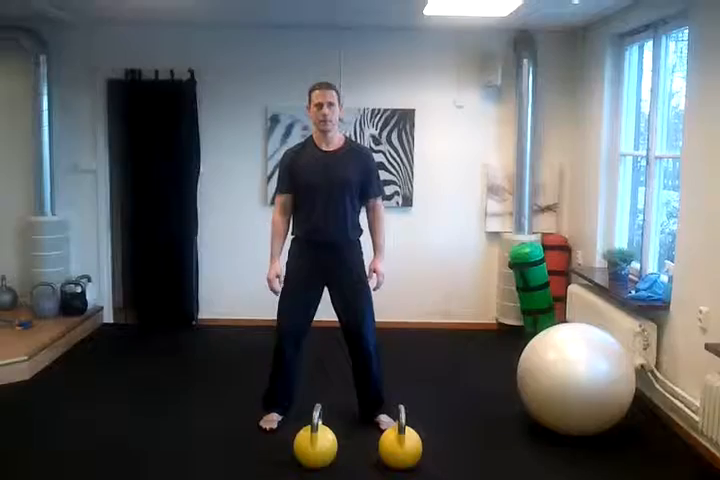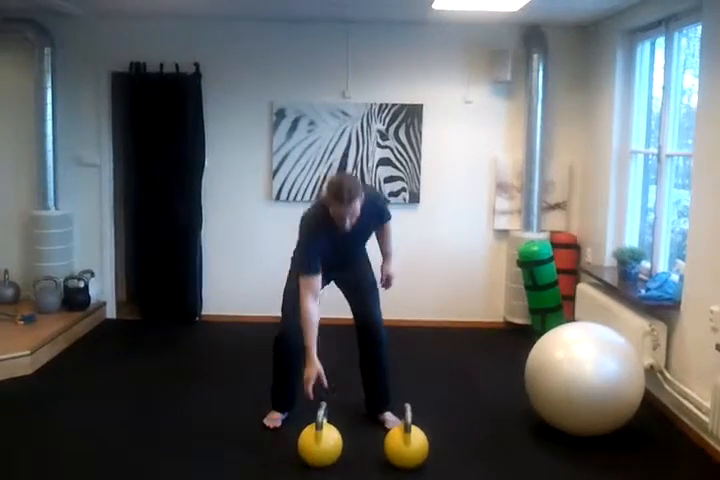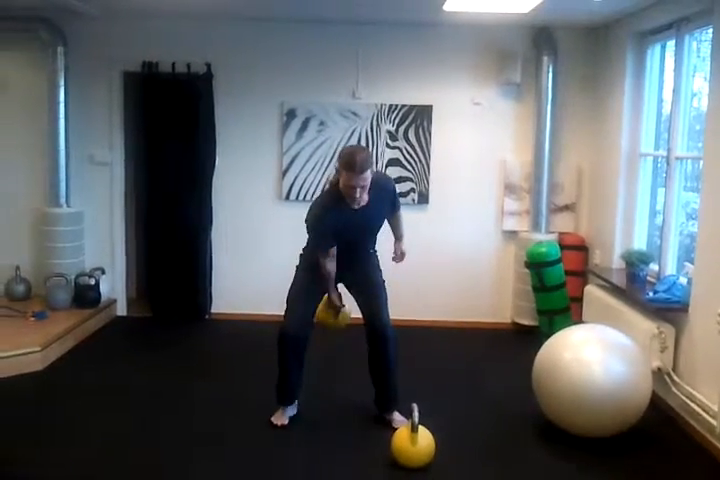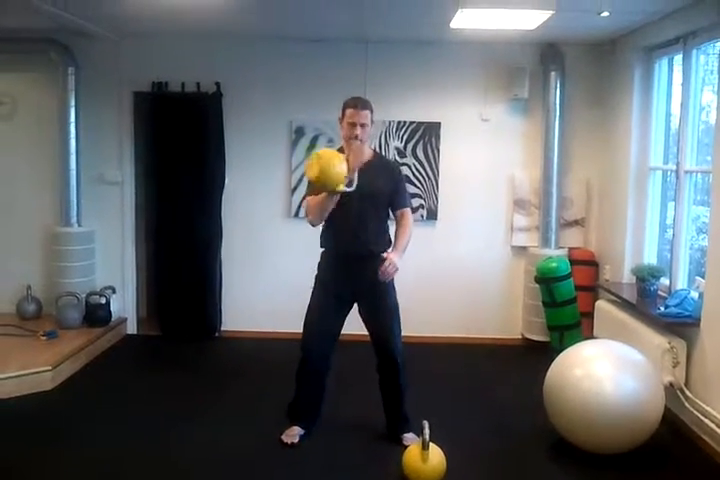
dt=1s
person 1, frame 1
left shoulder: (361, 157)
right shoulder: (294, 158)
left elbow: (374, 208)
right elbow: (282, 211)
left wrist: (379, 256)
right wrist: (275, 260)
left hip: (347, 256)
right hip: (304, 256)
left knee: (362, 334)
right knee: (289, 333)
left ankle: (373, 408)
right ankle: (276, 405)
person 1, frame 2
left shoulder: (375, 200)
right shoulder: (312, 224)
left elbow: (384, 224)
right elbow: (309, 297)
left wrist: (387, 260)
right wrist: (312, 359)
left hip: (354, 259)
right hip: (310, 268)
left knee: (372, 326)
right knee: (288, 332)
left ankle: (380, 407)
right ankle: (280, 405)
person 1, frame 3
left shoulder: (385, 186)
right shoulder: (323, 209)
left elbow: (394, 211)
right elbow: (326, 259)
left wrist: (400, 241)
right wrist: (332, 293)
left hip: (363, 260)
right hip: (319, 262)
left knee: (382, 328)
right knee: (292, 330)
left ankle: (388, 407)
right ankle: (287, 403)
person 1, frame 4
left shoulder: (389, 169)
left elbow: (405, 217)
right elbow: (313, 216)
left wrist: (397, 253)
right wrist: (344, 180)
left hip: (375, 269)
right hip: (334, 267)
left knee: (391, 350)
right knee: (314, 347)
left ankle: (399, 425)
right ankle: (301, 420)
